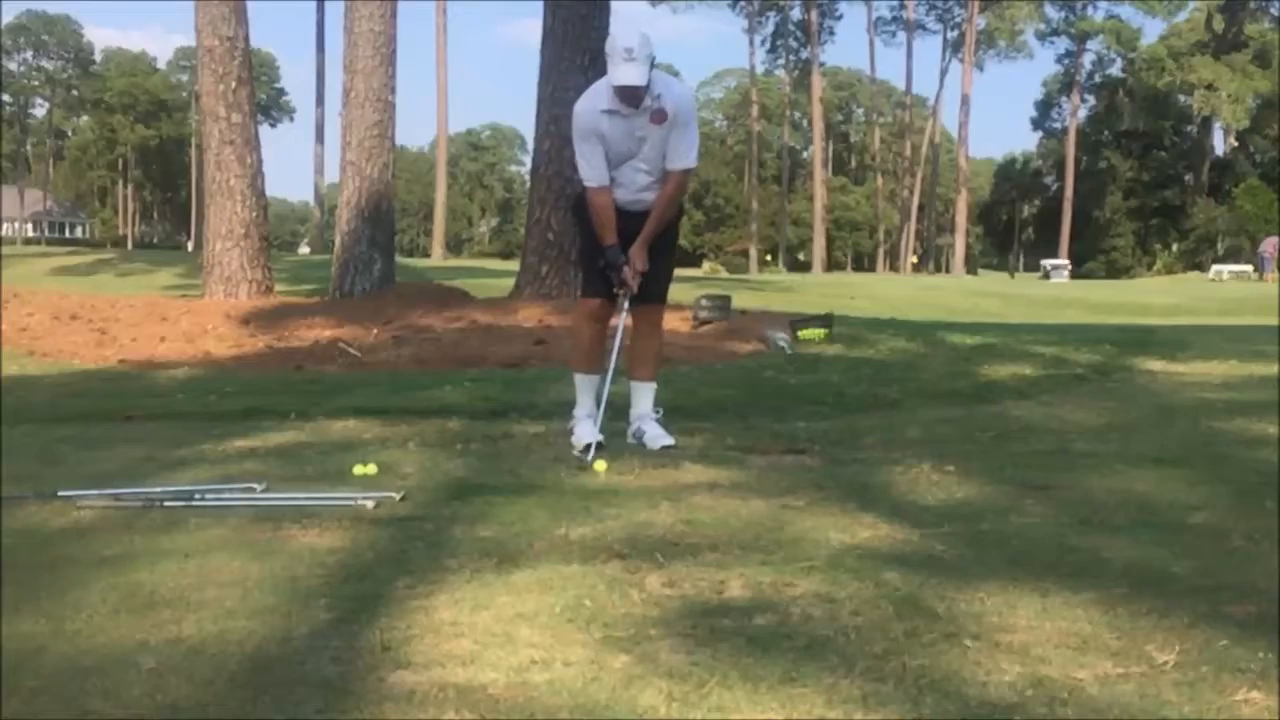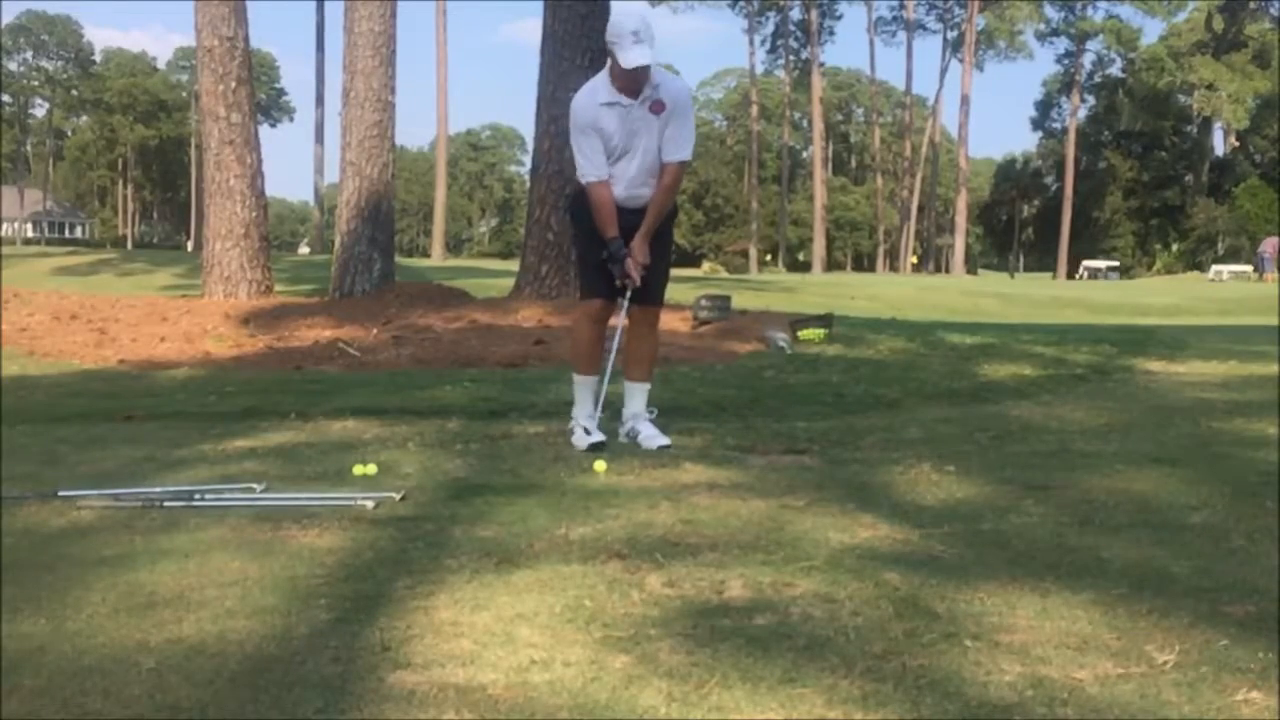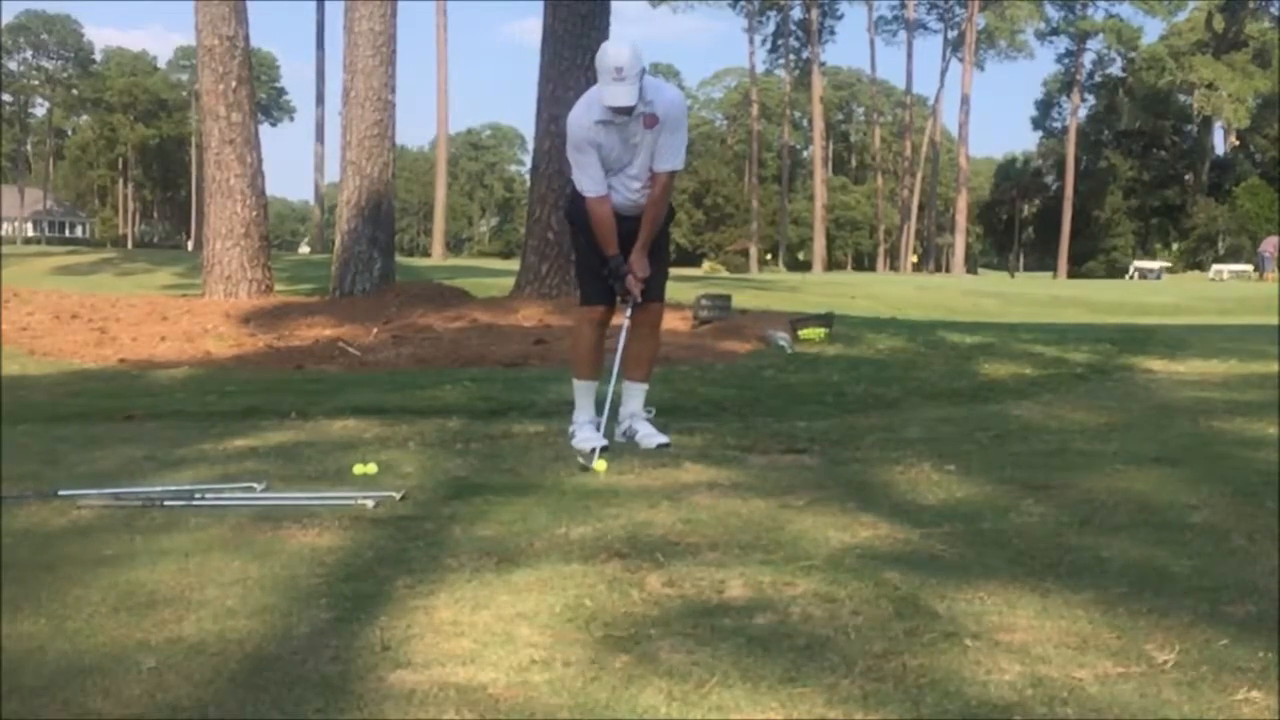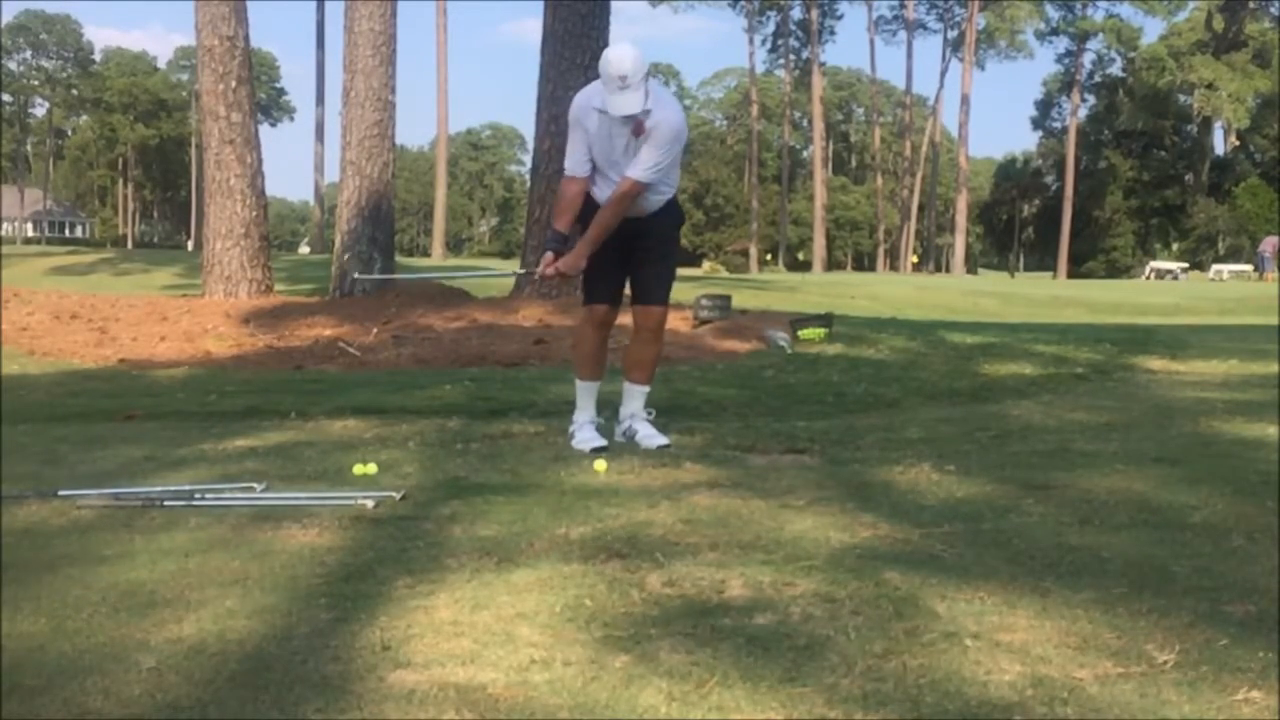
dt=1s
person 1, frame 1
left shoulder: (679, 99)
right shoulder: (589, 108)
left elbow: (678, 178)
right elbow: (598, 189)
left wrist: (642, 244)
right wrist: (613, 254)
left hip: (657, 214)
right hip: (603, 214)
left knee: (649, 314)
right knee: (593, 309)
left ankle: (643, 417)
right ankle: (584, 414)
person 1, frame 2
left shoulder: (676, 93)
right shoulder: (587, 103)
left elbow: (673, 171)
right elbow: (596, 182)
left wrist: (643, 239)
right wrist: (616, 250)
left hip: (652, 213)
right hip: (598, 213)
left knee: (645, 315)
right knee: (594, 309)
left ankle: (636, 417)
right ankle: (583, 415)
person 1, frame 3
left shoulder: (669, 102)
right shoulder: (582, 119)
left elbow: (662, 182)
right elbow: (596, 198)
left wrist: (641, 252)
right wrist: (617, 264)
left hip: (649, 214)
right hip: (595, 215)
left knee: (650, 312)
right knee: (594, 311)
left ankle: (632, 415)
right ankle: (583, 418)
person 1, frame 4
left shoulder: (667, 117)
right shoulder: (584, 105)
left elbow: (627, 192)
right elbow: (575, 179)
left wrist: (582, 251)
right wrist: (556, 241)
left hip: (655, 216)
right hip: (598, 210)
left knee: (653, 318)
right knee: (598, 313)
left ankle: (633, 416)
right ankle: (583, 418)
